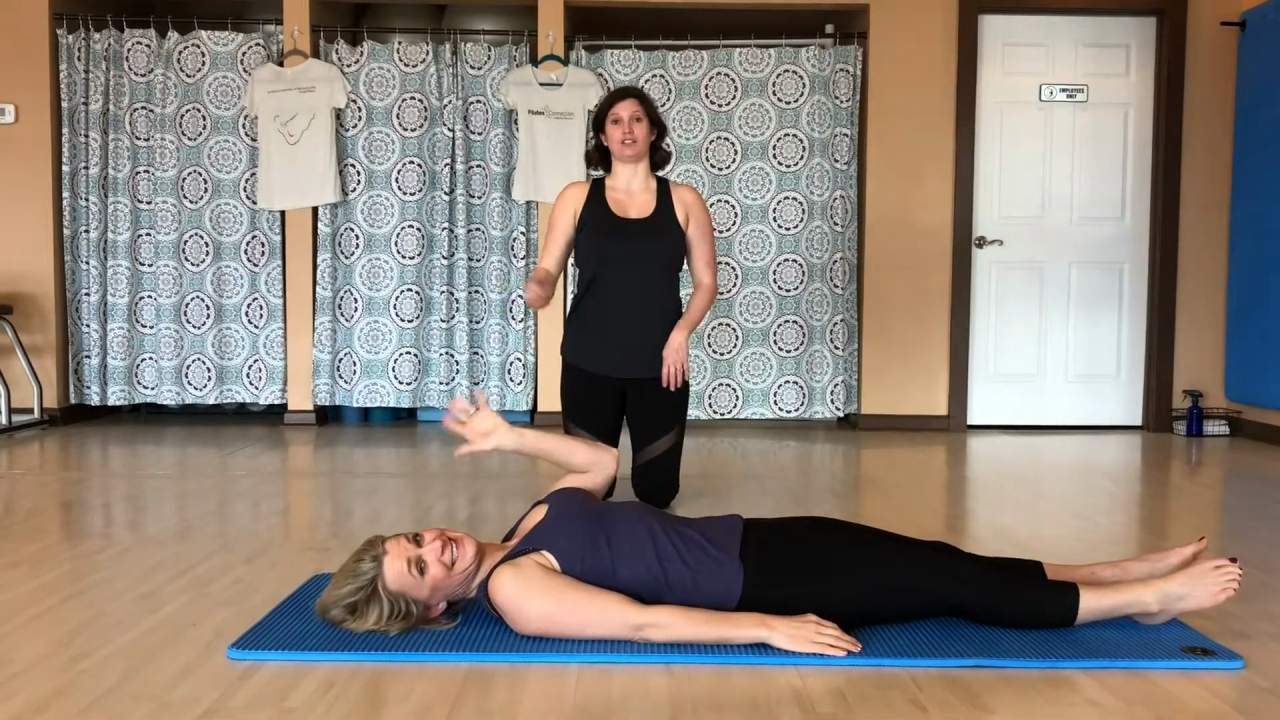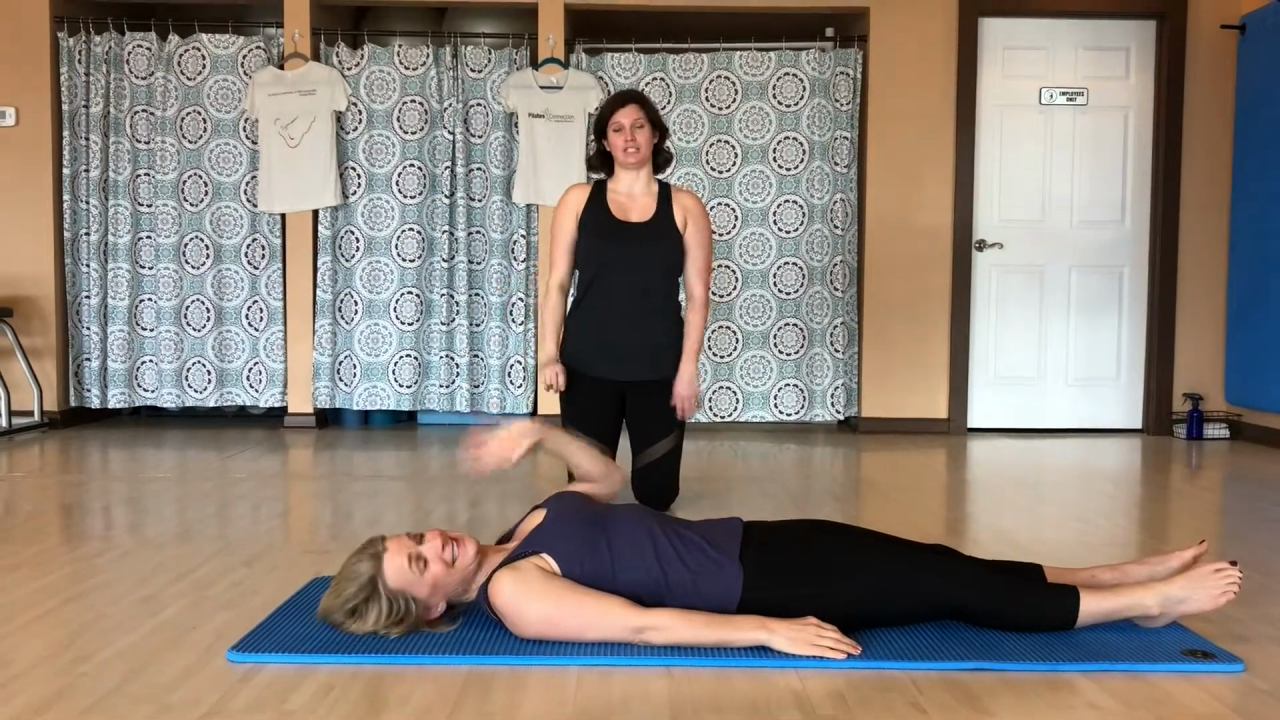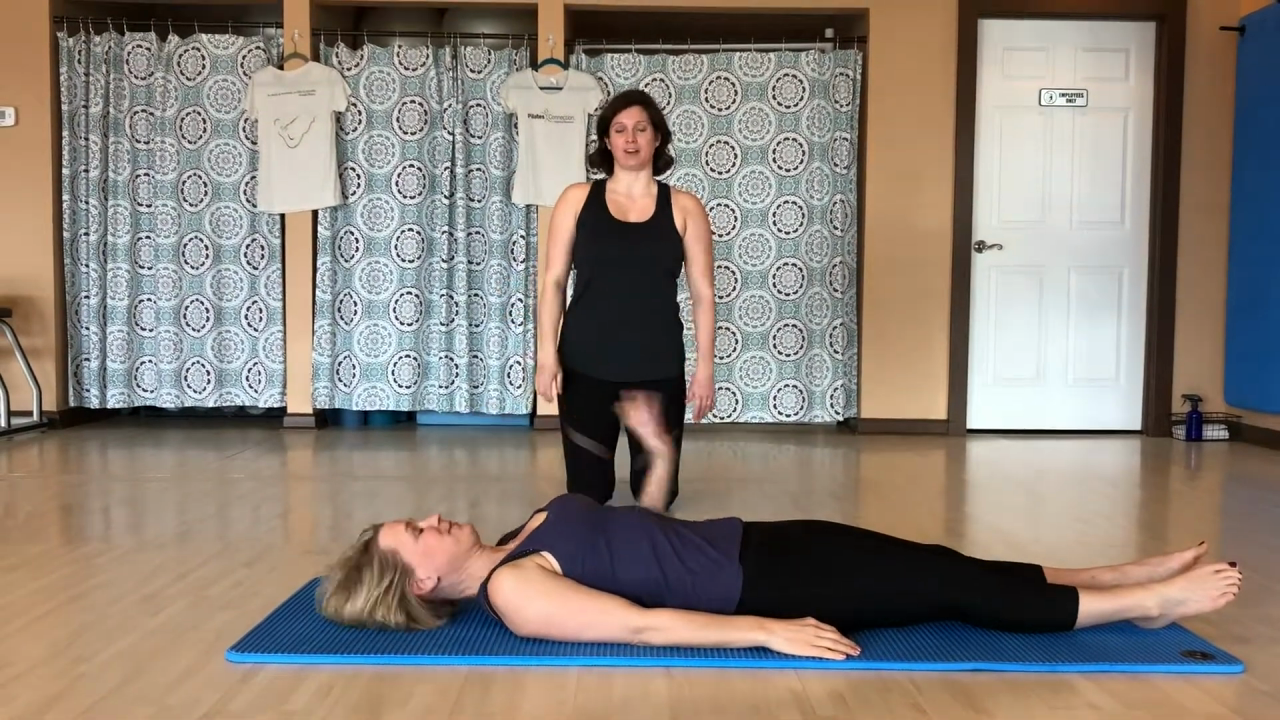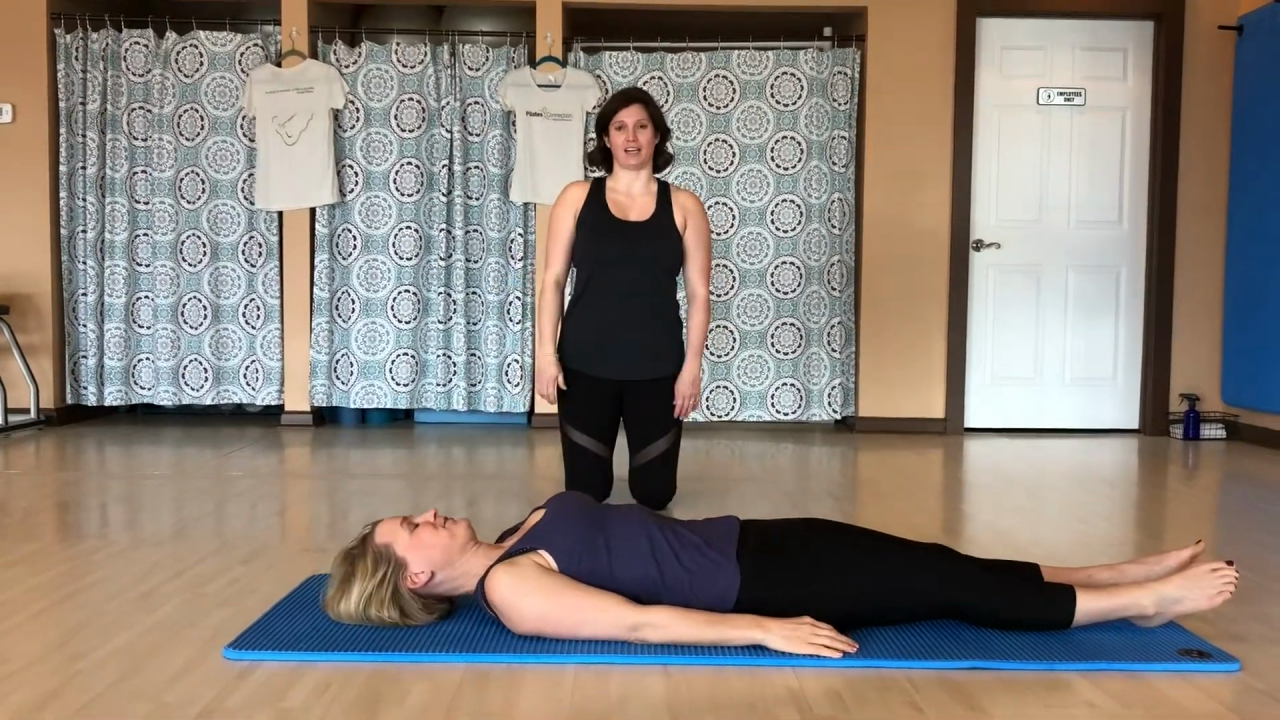
dt=0.3s
person 1, frame 1
left shoulder: (528, 528)
right shoulder: (518, 595)
left elbow: (604, 459)
right elbow: (645, 622)
left wrist: (509, 432)
right wrist: (771, 628)
left hip: (752, 542)
right hip: (752, 587)
left knee: (947, 560)
right knee: (957, 591)
left ankle: (1142, 573)
right ankle: (1149, 598)
person 1, frame 2
left shoulder: (525, 532)
right shoulder: (513, 597)
left elbow: (608, 477)
right elbow: (643, 625)
left wrist: (534, 432)
right wrist: (771, 632)
left hip: (750, 541)
right hip: (751, 589)
left knee: (949, 567)
right knee: (957, 595)
left ankle: (1139, 576)
right ankle: (1146, 603)
person 1, frame 3
left shoulder: (524, 540)
right shoulder: (516, 597)
right elbow: (642, 624)
left wrist: (655, 450)
right wrist: (767, 632)
left hip: (749, 543)
right hip: (752, 587)
left knee: (948, 565)
right knee: (959, 594)
left ankle: (1141, 576)
right ankle: (1145, 603)
person 1, frame 4
left shoulder: (518, 542)
right shoulder: (511, 593)
right elbow: (639, 621)
right wrist: (767, 632)
left hip: (744, 541)
right hip: (747, 586)
left knee: (942, 566)
right knee: (952, 592)
left ankle: (1133, 578)
right ankle: (1142, 602)
person 2, frame 1
left shoulder: (684, 200)
right shoulder: (578, 197)
left elbow: (706, 281)
right elbow: (549, 267)
left wrist: (681, 335)
right wrist: (537, 287)
left hip: (658, 365)
right hip: (590, 363)
left knee: (657, 491)
person 2, frame 2
left shoulder: (685, 205)
right shoulder: (578, 199)
left elbow: (698, 293)
right elbow: (558, 282)
left wrist: (688, 367)
right wrist: (549, 353)
left hip: (658, 370)
right hip: (589, 366)
left knee: (657, 495)
person 2, frame 3
left shoulder: (684, 207)
right shoulder: (577, 199)
left elbow: (702, 292)
right elbow: (554, 282)
left wrist: (705, 366)
right wrist: (546, 353)
left hip: (657, 369)
right hip: (586, 367)
left knee: (656, 496)
right knee: (587, 493)
person 2, frame 4
left shoulder: (684, 205)
right shoulder: (577, 197)
left elbow: (698, 292)
right elbow: (553, 280)
left wrist: (692, 365)
right wrist: (546, 354)
left hip: (657, 368)
right hip: (586, 365)
left knee: (654, 494)
right knee: (586, 492)
